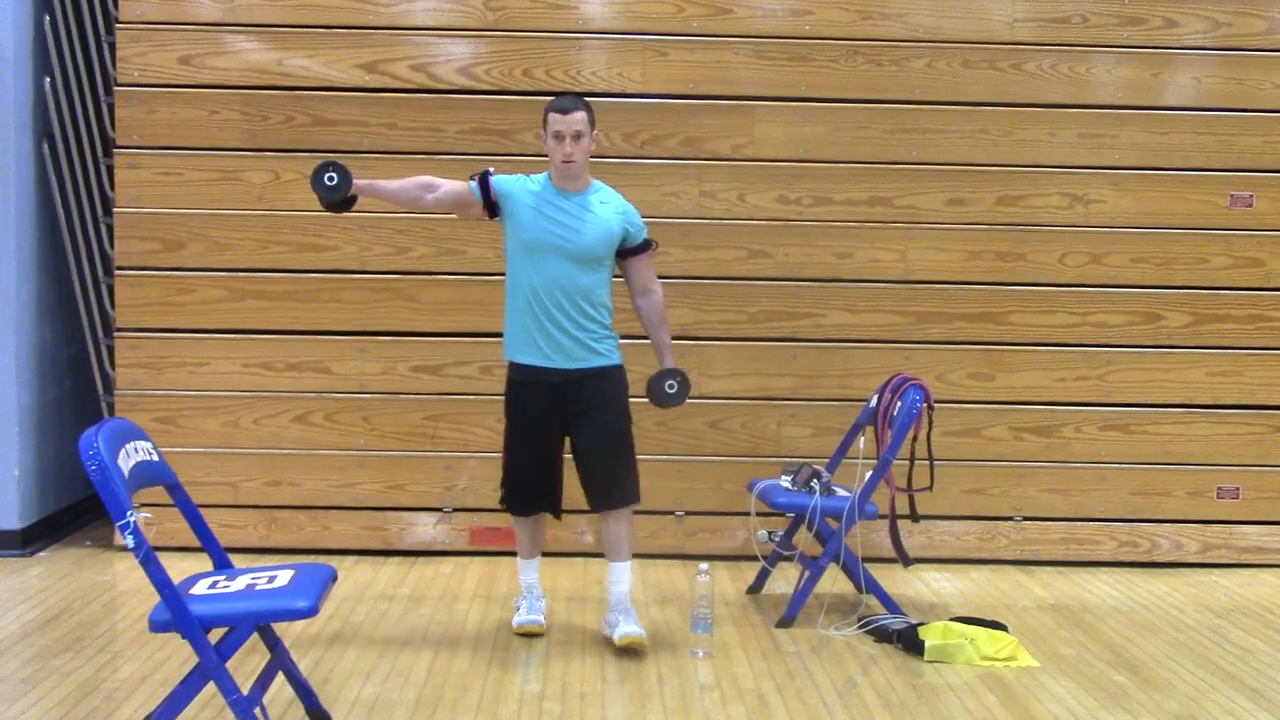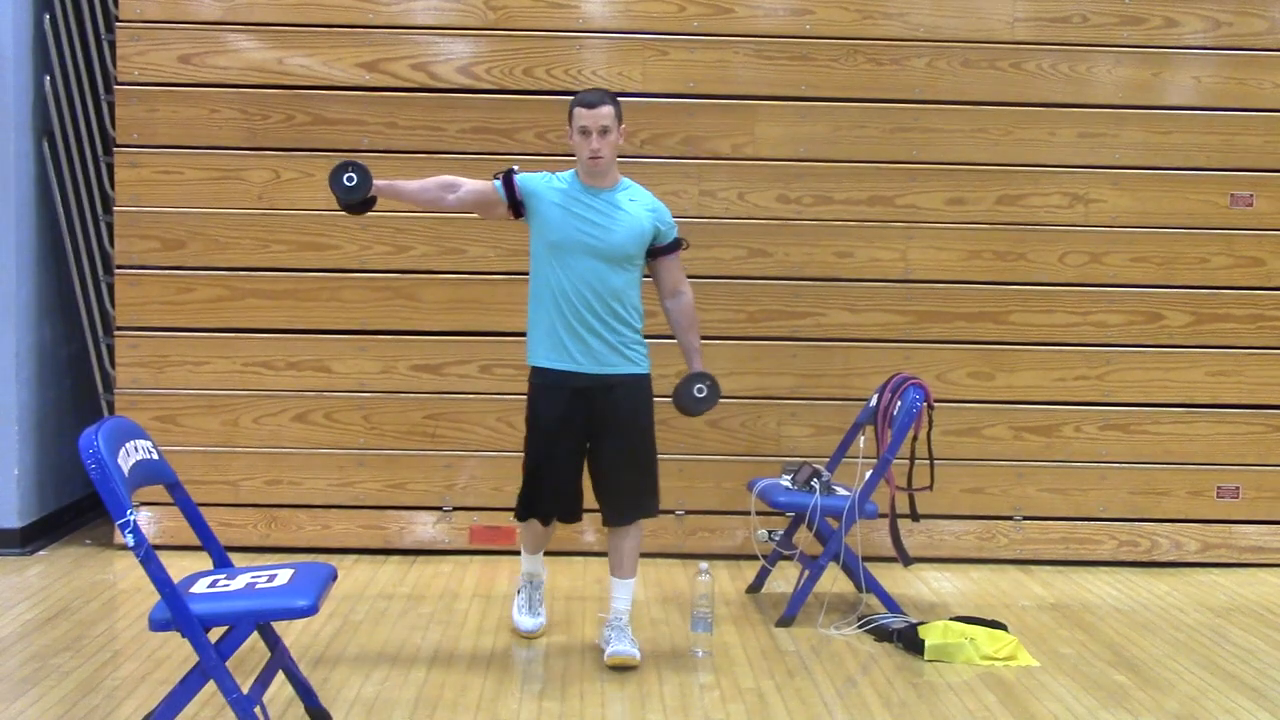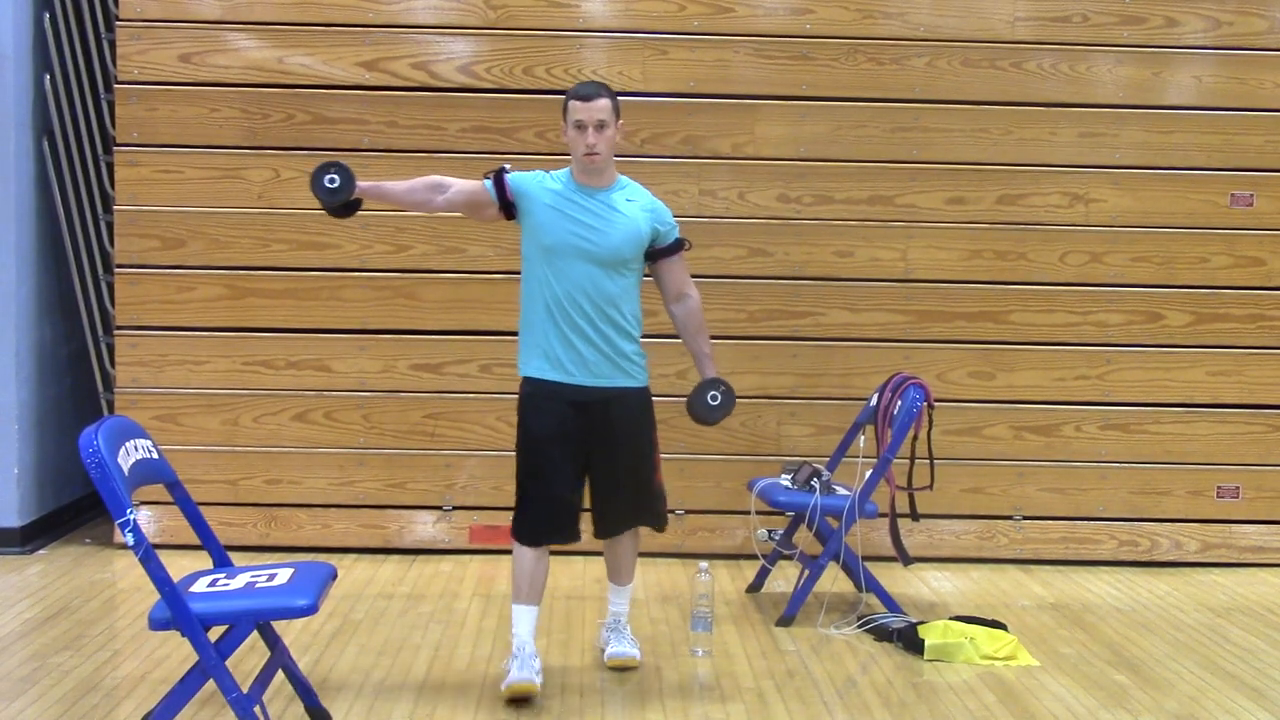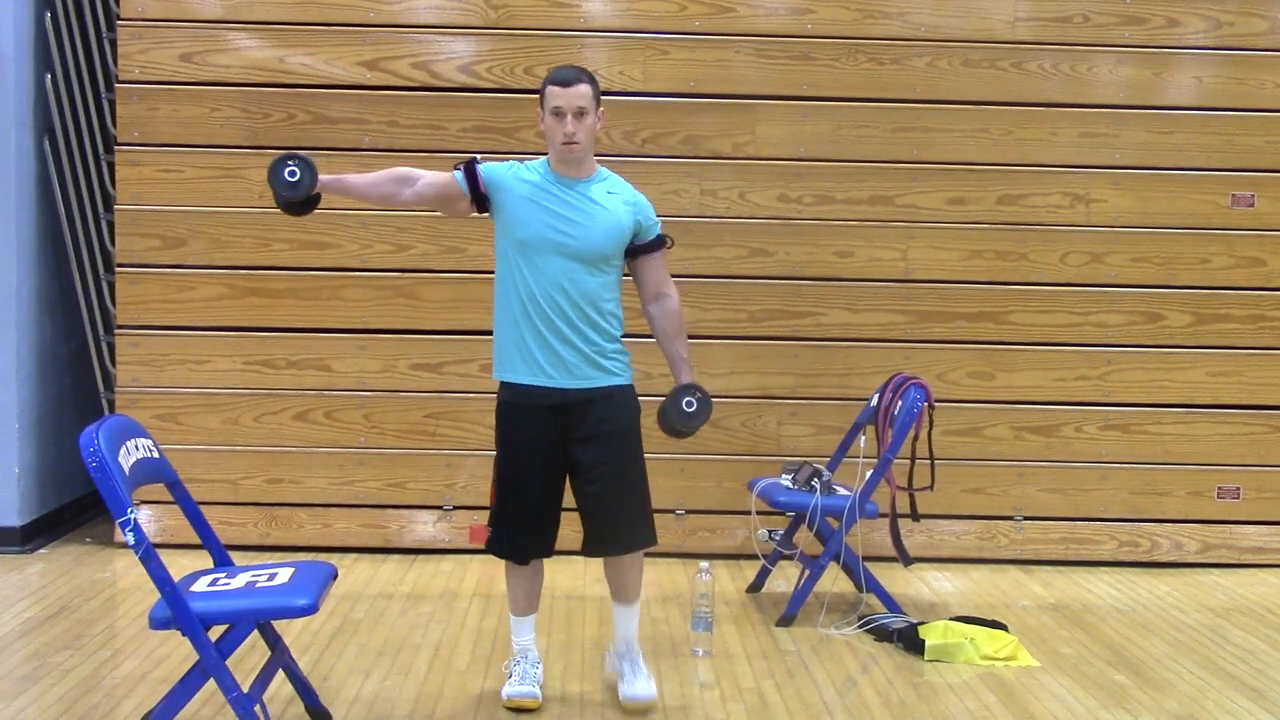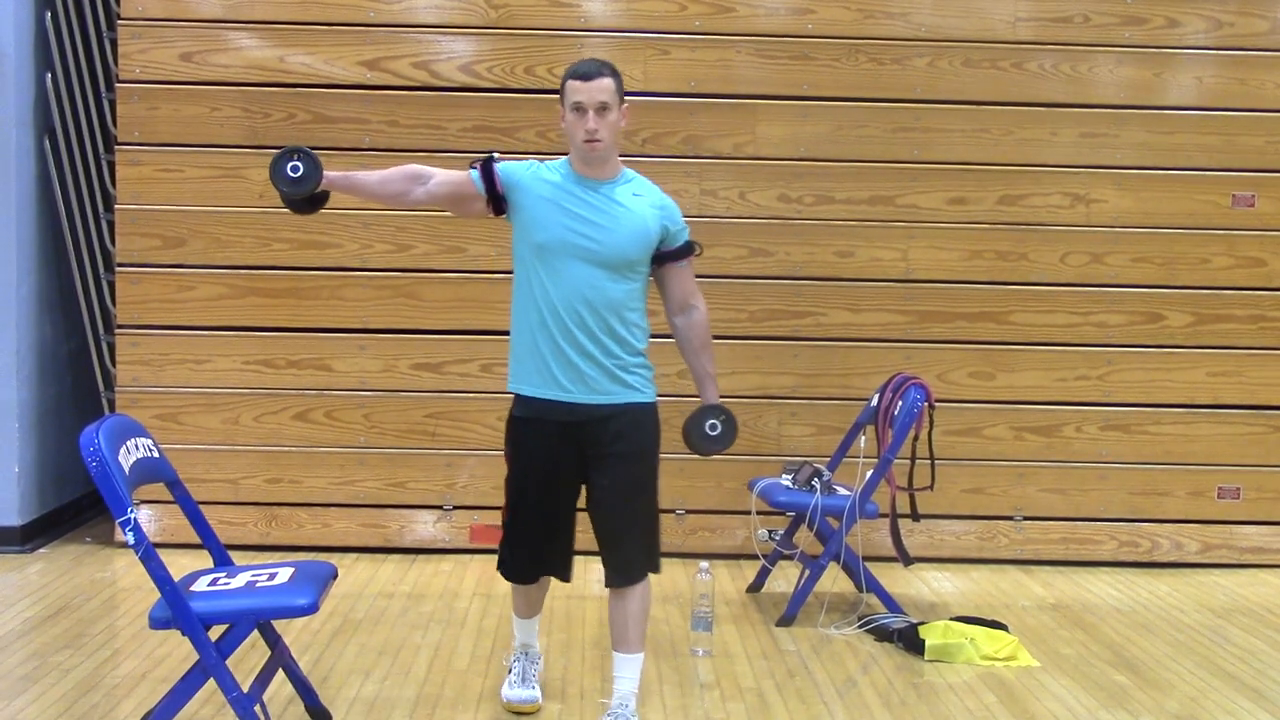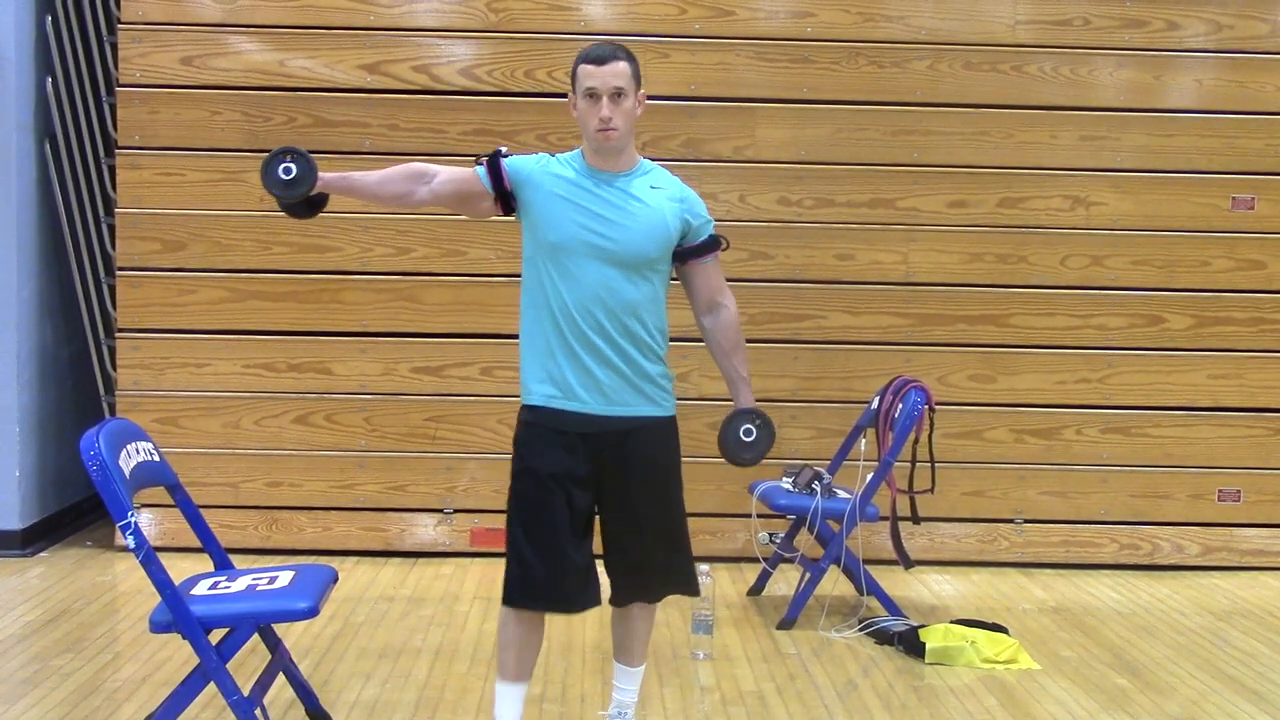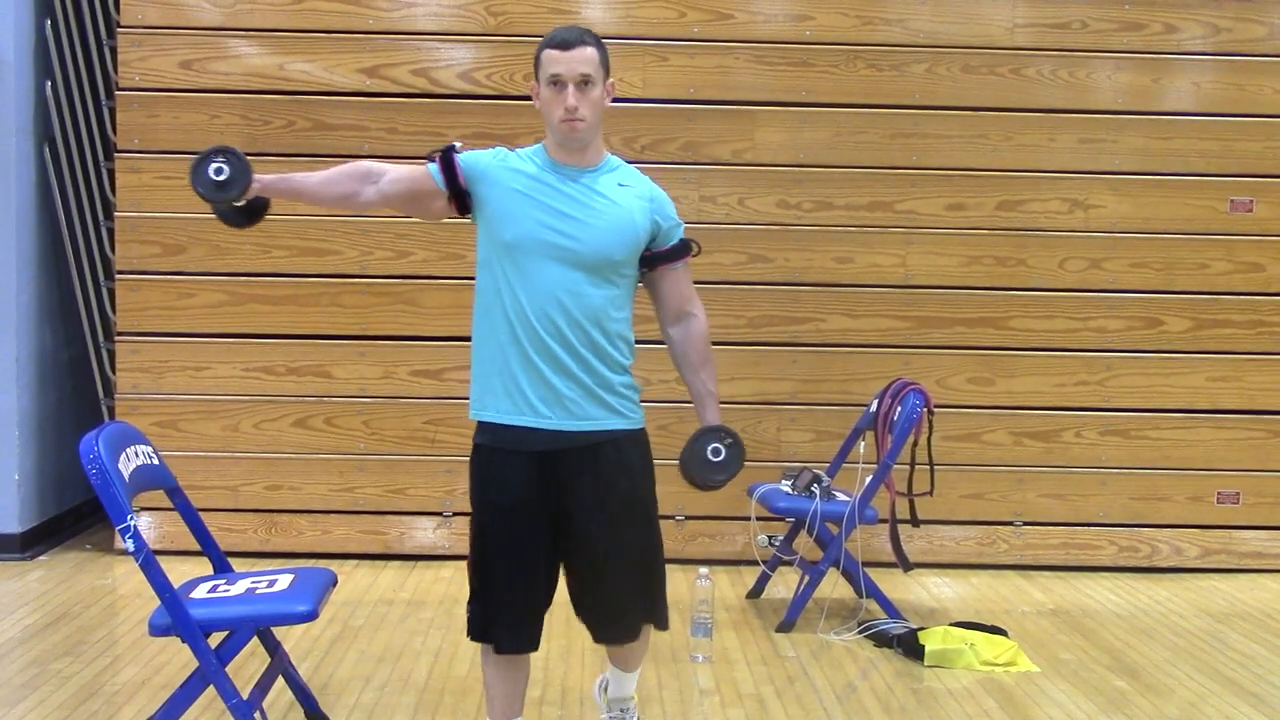
dt=0.4s
person 1, frame 1
left shoulder: (621, 213)
right shoulder: (513, 192)
left elbow: (647, 292)
right elbow: (433, 192)
left wrist: (666, 359)
right wrist: (361, 186)
left hip: (599, 371)
right hip: (531, 371)
left knee: (613, 491)
right knee: (528, 491)
left ankle: (621, 606)
right ankle: (530, 592)
person 1, frame 2
left shoulder: (650, 211)
right shoulder: (538, 191)
left elbow: (675, 294)
right elbow: (455, 192)
left wrist: (695, 365)
right wrist: (381, 187)
left hip: (625, 379)
right hip: (554, 374)
left knee: (626, 504)
right knee: (544, 497)
left ankle: (618, 622)
right ankle: (532, 579)
person 1, frame 3
left shoulder: (649, 210)
right shoulder: (531, 191)
left elbow: (681, 297)
right elbow: (442, 193)
left wrist: (708, 370)
right wrist: (362, 188)
left hip: (622, 388)
right hip: (548, 387)
left knee: (624, 516)
right knee: (536, 522)
left ankle: (616, 622)
right ankle: (523, 652)
person 1, frame 4
left shoulder: (630, 204)
right shoulder: (505, 182)
left elbow: (661, 299)
right elbow: (412, 186)
left wrist: (685, 379)
right wrist: (326, 182)
left hip: (606, 392)
right hip: (526, 391)
left knee: (622, 532)
right knee: (522, 535)
left ankle: (626, 652)
right ankle: (525, 658)
person 1, frame 5
left shoulder: (658, 208)
right shoulder: (523, 183)
left elbow: (687, 310)
right elbow: (424, 185)
left wrist: (709, 395)
right wrist: (331, 180)
left hip: (627, 410)
right hip: (541, 406)
left knee: (628, 560)
right knee: (529, 552)
right ankle: (526, 653)
person 1, frame 6
left shoulder: (678, 201)
right shoulder: (533, 177)
left elbow: (715, 309)
right elbow: (425, 183)
left wrist: (744, 399)
right wrist: (328, 181)
left hip: (644, 420)
right hip: (551, 416)
left knee: (640, 581)
right knee: (533, 581)
person 1, frame 7
left shoulder: (647, 201)
right shoulder: (491, 174)
left elbow: (684, 319)
right elbow: (376, 183)
left wrist: (711, 419)
right wrist: (265, 184)
left hip: (611, 436)
right hip: (508, 435)
left knee: (625, 603)
right knee: (506, 616)
